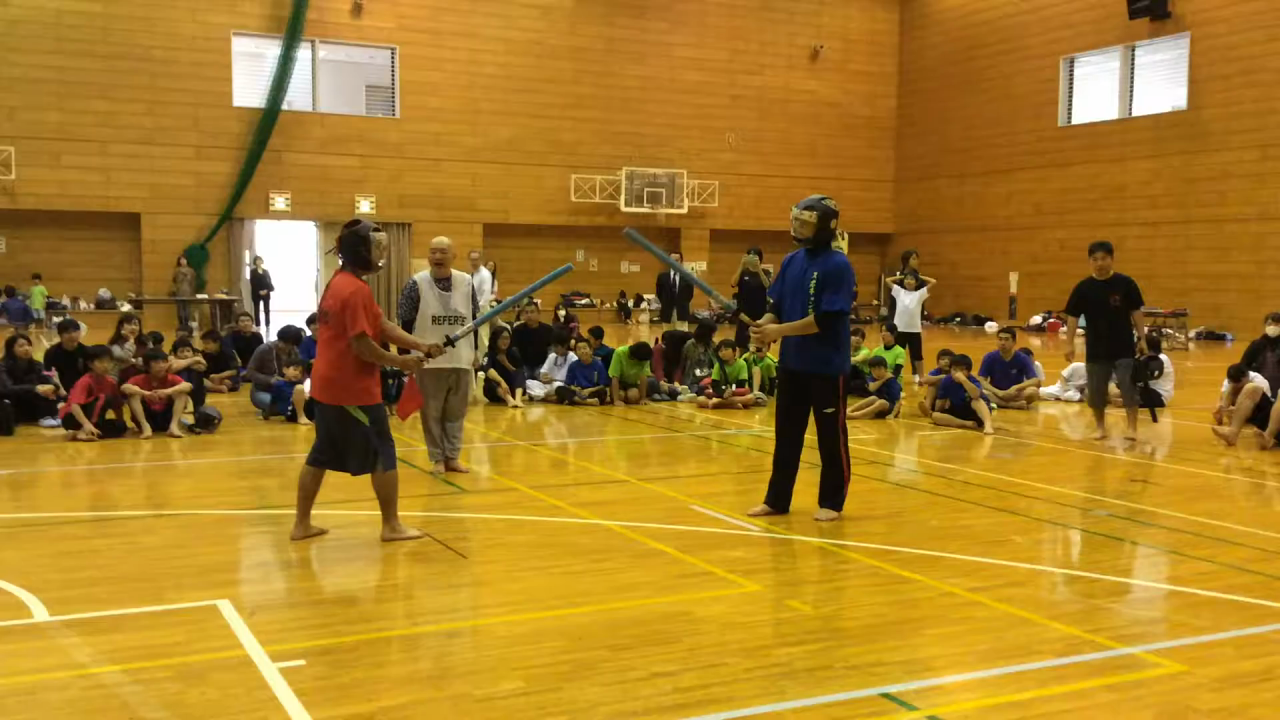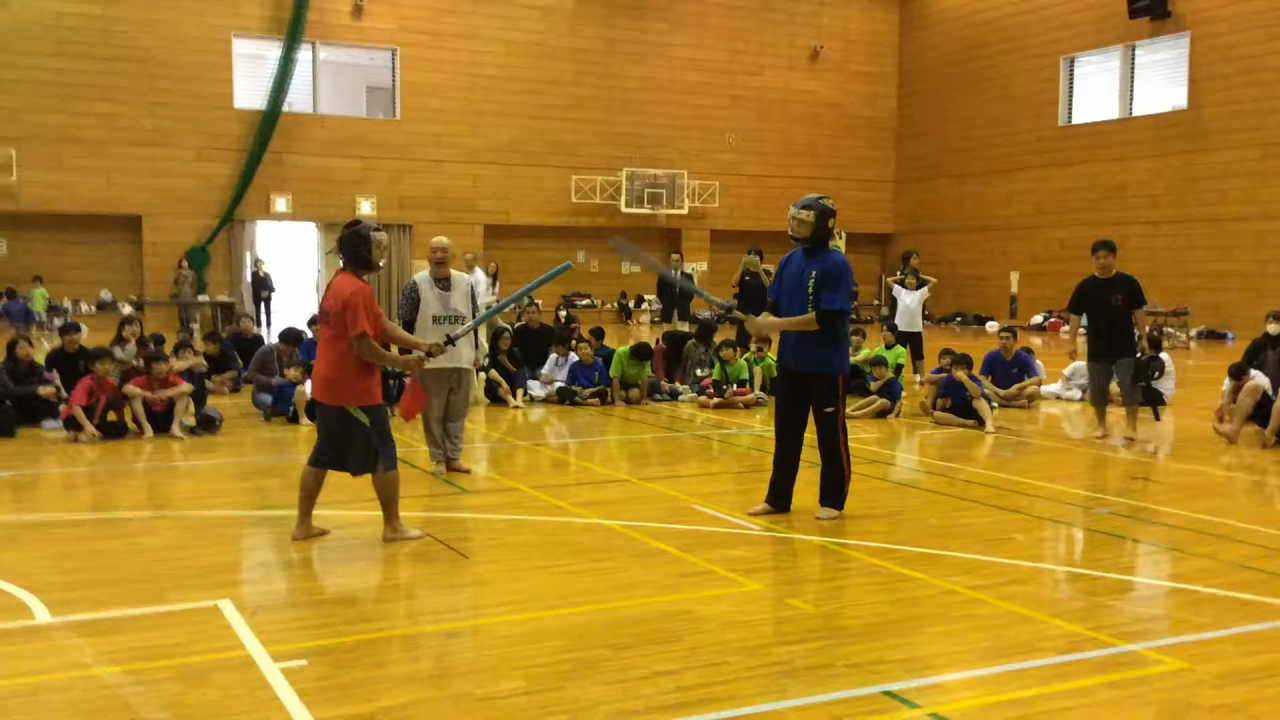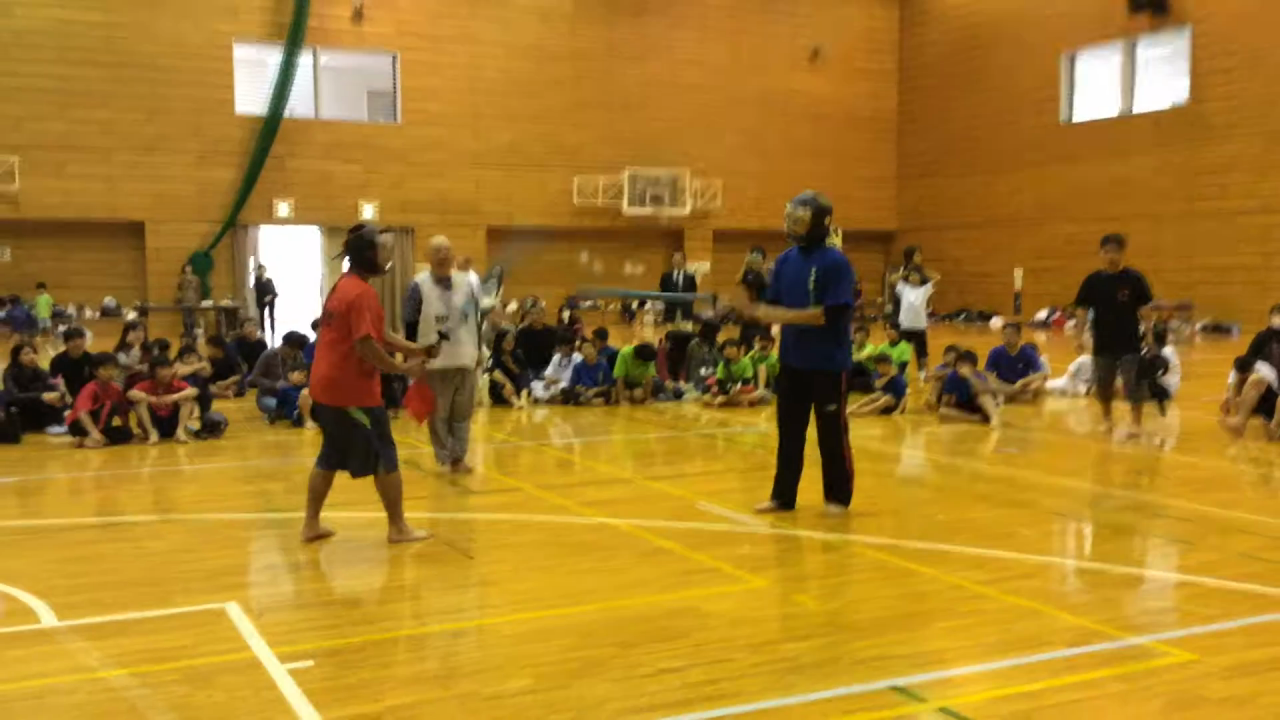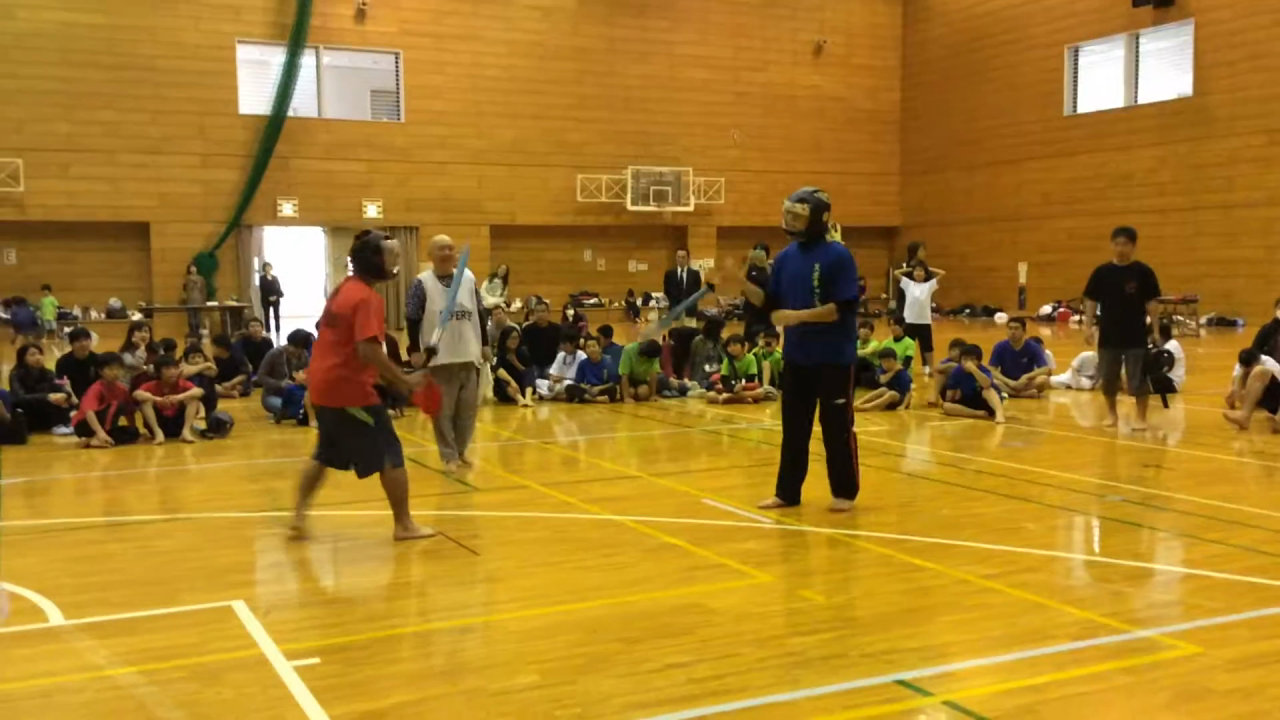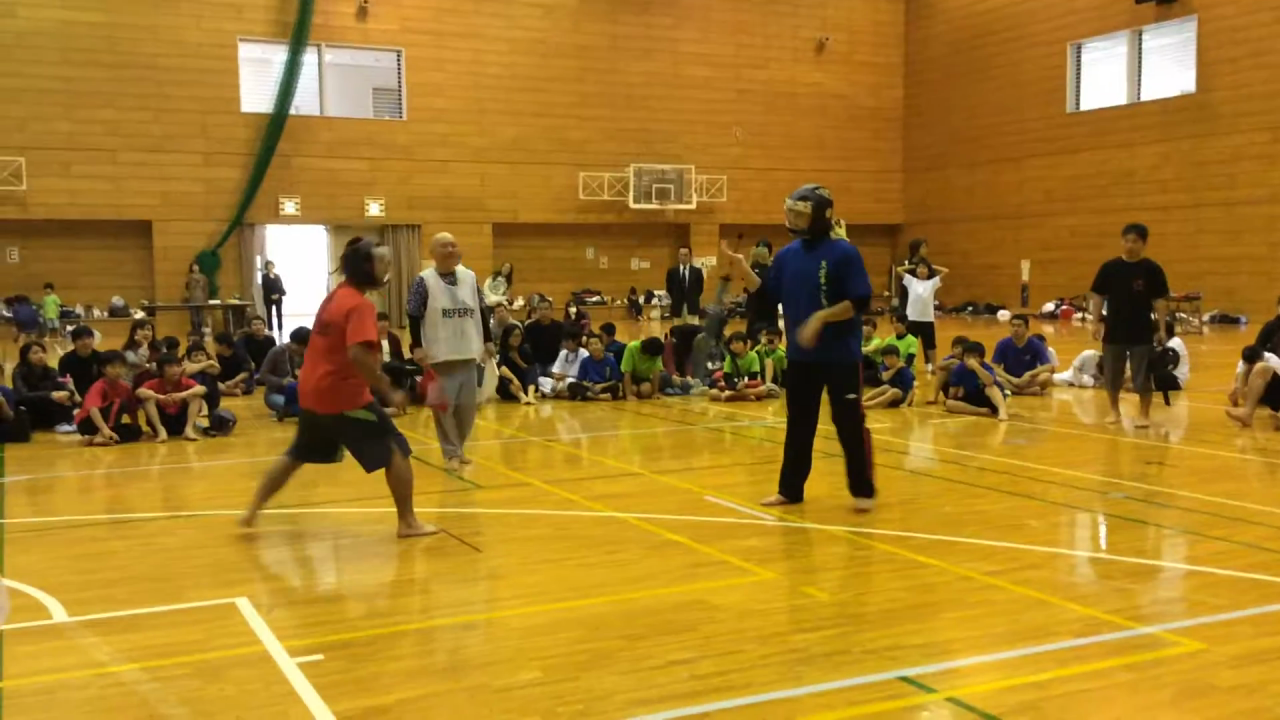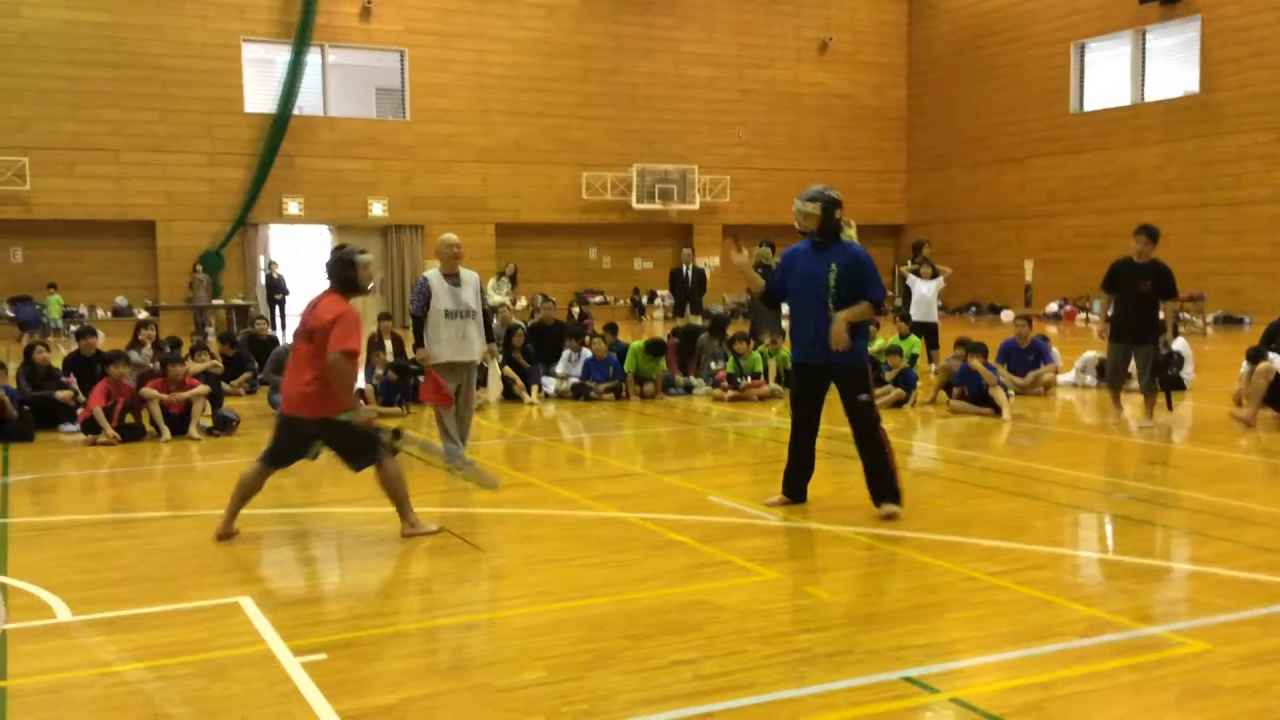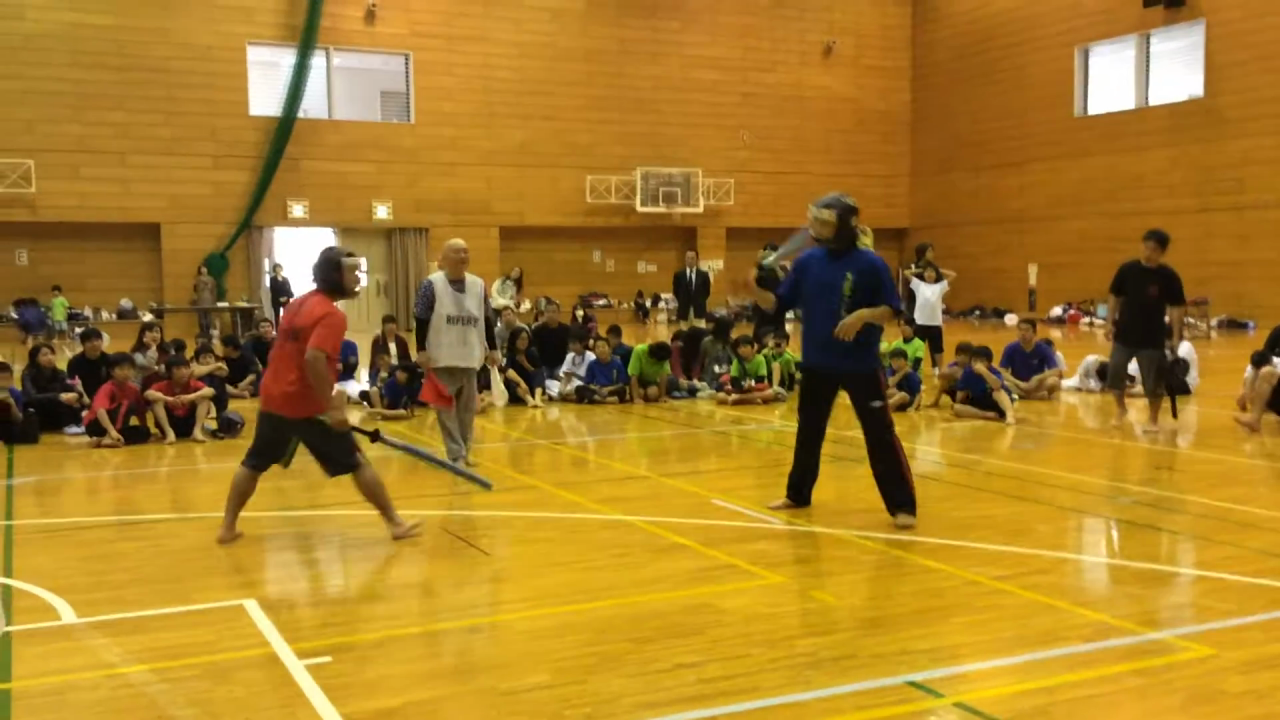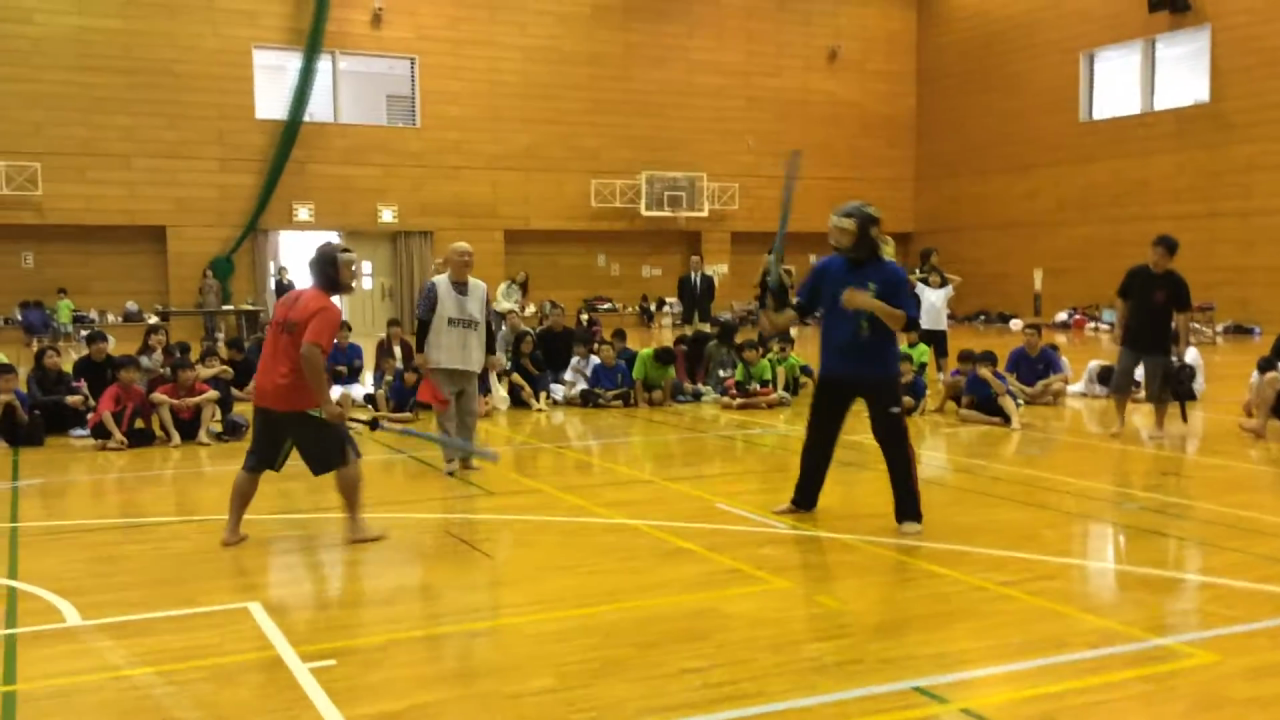
dt=0.1s
person 1, frame 1
left shoulder: (838, 266)
right shoulder: (791, 262)
left elbow: (827, 320)
right elbow: (777, 307)
left wrist: (780, 331)
right wrist: (765, 326)
left hip: (827, 366)
right hip: (792, 363)
left knee: (831, 436)
right knee: (787, 434)
left ankle: (831, 502)
right ankle: (777, 499)
person 1, frame 2
left shoulder: (836, 265)
right shoulder: (788, 261)
left elbow: (828, 318)
right elbow: (775, 307)
left wrist: (778, 326)
right wrist: (763, 321)
left hip: (826, 365)
right hip: (791, 362)
left knee: (830, 435)
right knee: (786, 433)
left ankle: (832, 501)
right ankle: (778, 499)
person 1, frame 3
left shoulder: (835, 262)
right shoulder: (786, 259)
left elbow: (834, 313)
right elbow: (773, 304)
left wrist: (783, 315)
right wrist: (753, 308)
left hip: (828, 361)
right hip: (792, 360)
left knee: (831, 431)
right knee: (789, 430)
left ankle: (837, 496)
right ankle: (782, 496)
person 1, frame 4
left shoulder: (838, 256)
right shoulder: (786, 257)
left elbow: (845, 307)
right elbow: (771, 302)
left wrist: (798, 316)
right wrist: (745, 286)
left hip: (834, 356)
right hip: (797, 356)
left knee: (837, 426)
right knee: (794, 427)
left ankle: (844, 492)
right ankle: (787, 492)
person 1, frame 5
left shoulder: (844, 253)
right shoulder: (787, 255)
left elbow: (860, 302)
right elbow: (770, 296)
left wrist: (821, 319)
right wrist: (742, 268)
left hip: (841, 353)
right hip: (801, 355)
left knee: (850, 422)
right knee: (798, 424)
left ankle: (864, 490)
right ankle: (790, 489)
person 1, frame 6
left shoulder: (854, 256)
right shoulder: (793, 255)
left elbow: (876, 302)
right elbow: (771, 297)
left wrist: (844, 319)
right wrist: (745, 270)
left hip: (848, 356)
right hip: (806, 355)
left knee: (866, 425)
right knee: (802, 425)
left ankle: (887, 496)
right ankle: (793, 489)
person 1, frame 7
left shoulder: (870, 264)
right shoulder: (807, 261)
left elbow: (893, 312)
right elbow: (784, 301)
left wrist: (863, 315)
right wrist: (758, 295)
left hip: (862, 363)
right hip: (817, 362)
left knee: (879, 432)
right knee: (808, 431)
left ankle: (902, 506)
right ankle: (797, 495)
person 1, frame 8
left shoulder: (890, 273)
right shoulder: (826, 268)
left elbow: (905, 321)
right elbow: (803, 307)
left wrist: (872, 304)
right wrist: (777, 321)
left hip: (880, 371)
right hip: (835, 370)
left knee: (895, 440)
right knee: (819, 437)
left ankle: (909, 514)
right ankle: (803, 499)
person 2, frame 1
left shoulder: (338, 283)
right shoulder: (356, 290)
left elbow: (381, 326)
right elbow: (361, 344)
left wrist: (420, 346)
right wrist: (398, 361)
left hip: (327, 385)
right hip: (352, 390)
left knee: (320, 456)
right knee: (382, 455)
left ankle: (302, 523)
right ankle: (391, 525)
person 2, frame 2
left shoulder: (339, 283)
right shoulder: (357, 290)
left elbow: (381, 326)
right elbow: (362, 344)
left wrist: (421, 345)
right wrist: (399, 362)
left hip: (328, 386)
right hip: (353, 390)
left knee: (322, 457)
right knee: (384, 456)
left ankle: (303, 523)
right ankle: (393, 526)
person 2, frame 3
left shoulder: (342, 285)
right shoulder: (363, 294)
left elbow: (378, 335)
right elbow: (365, 347)
left wrist: (410, 349)
right wrist: (401, 367)
left hip: (325, 386)
right hip: (352, 390)
left knee: (330, 458)
right knee: (384, 459)
left ankle: (311, 524)
right ankle: (398, 528)
person 2, frame 4
left shoulder: (344, 289)
right shoulder: (367, 298)
right elbow: (368, 350)
left wrist: (388, 376)
right wrist: (401, 379)
left hip: (323, 387)
right hip: (349, 391)
left knee: (325, 455)
right knee: (389, 455)
left ankle: (299, 515)
right ankle: (403, 525)
person 2, frame 5
left shoulder: (334, 297)
right shoulder: (361, 306)
right elbow: (358, 354)
right wrist: (389, 392)
left hip: (311, 393)
right hip: (343, 397)
left knee: (297, 456)
right knee: (395, 452)
left ankle: (252, 512)
right ankle: (408, 522)
person 2, frame 6
left shoulder: (316, 304)
right shoulder: (346, 314)
right elbow: (337, 362)
right wrist: (355, 408)
left hip: (293, 399)
right hip: (326, 403)
left knee: (269, 462)
right knee: (383, 454)
left ankle: (227, 522)
right ankle: (409, 521)
person 2, frame 7
left shoulder: (298, 304)
right shoulder: (331, 315)
right elbow: (313, 359)
right wrist: (332, 408)
left hip: (273, 399)
right hip: (306, 404)
left knee: (255, 462)
right knee: (356, 462)
left ankle: (228, 527)
right ankle: (394, 522)
person 2, frame 8
left shoulder: (291, 298)
right shoulder: (327, 309)
right elbow: (309, 353)
right wrist: (326, 402)
left hip: (266, 394)
right hip: (298, 399)
left knee: (254, 464)
right knee: (347, 456)
left ankle: (232, 529)
right ankle: (356, 525)
person 3, frame 1
left shoulder: (466, 282)
right shoulder: (416, 284)
left elbow: (474, 319)
right elbow: (406, 322)
left wrist: (475, 351)
left hip: (460, 359)
right hip: (429, 361)
left knee: (456, 411)
right knee: (432, 412)
left ankle: (452, 456)
right ankle: (437, 458)
person 3, frame 2
left shoulder: (466, 282)
right shoulder: (416, 284)
left elbow: (473, 319)
right elbow: (406, 323)
left wrist: (475, 350)
left hip: (461, 359)
right hip: (430, 361)
left knee: (458, 411)
right knee: (433, 412)
left ankle: (453, 457)
right ankle: (438, 458)
person 3, frame 3
left shoulder: (467, 282)
right shoulder: (419, 285)
left elbow: (475, 318)
right elbow: (410, 323)
left wrist: (479, 350)
left hip: (464, 359)
right hip: (434, 361)
left knee: (463, 411)
right knee: (439, 412)
left ankle: (459, 456)
right ankle: (445, 458)
person 3, frame 4
left shoulder: (468, 280)
right shoulder: (422, 283)
left elbow: (478, 315)
left wrist: (485, 345)
right wrist: (415, 352)
left hip: (468, 355)
right hip: (439, 357)
left knee: (468, 407)
right knee: (443, 410)
left ankle: (459, 450)
right ankle: (449, 456)
person 3, frame 5
left shoulder: (470, 277)
right shoulder: (424, 281)
left elbow: (480, 312)
right elbow: (415, 316)
left wrist: (488, 341)
right wrist: (417, 347)
left hip: (468, 352)
right hip: (439, 355)
left knee: (468, 406)
right knee: (444, 408)
left ankle: (457, 449)
right ankle: (452, 455)
person 3, frame 6
left shoulder: (473, 279)
right shoulder: (428, 281)
left elbow: (484, 313)
left wrist: (490, 342)
right wrist: (420, 347)
left hip: (468, 353)
right hip: (441, 355)
left knee: (465, 406)
right knee: (446, 407)
left ankle: (459, 450)
right ankle: (454, 455)
person 3, frame 7
left shoulder: (478, 285)
right shoulder: (432, 285)
left elbow: (487, 320)
right elbow: (421, 320)
left wrist: (492, 349)
right wrist: (421, 350)
left hip: (469, 358)
right hip: (441, 359)
left knee: (467, 409)
right knee: (447, 408)
left ankle: (463, 451)
right ankle: (456, 455)
person 3, frame 8
left shoulder: (481, 289)
right shoulder: (435, 286)
left elbow: (487, 325)
right elbow: (423, 322)
left wrist: (491, 354)
right wrist: (420, 352)
left hip: (469, 362)
right hip: (441, 361)
left knee: (469, 412)
right knee: (445, 410)
left ankle: (466, 456)
right ankle: (451, 457)
person 4, frame 1
left shoulder: (1126, 283)
right shoulder: (1083, 288)
left elbow: (1136, 311)
right elbow: (1073, 317)
left wrist: (1141, 338)
right wrist: (1070, 344)
left hip: (1124, 348)
right hip: (1096, 349)
left knee: (1129, 387)
right knee: (1096, 391)
left ankle: (1132, 428)
right ankle: (1100, 426)
person 4, frame 2
left shoulder: (1128, 282)
right shoulder: (1085, 286)
left elbow: (1138, 311)
right elbow: (1075, 315)
left wrist: (1142, 337)
right wrist: (1072, 342)
left hip: (1125, 347)
right hip: (1097, 348)
left knee: (1129, 387)
right knee: (1097, 389)
left ankle: (1131, 427)
right ankle: (1102, 425)
person 4, frame 3
left shoulder: (1134, 278)
right shoulder: (1092, 280)
left elbow: (1143, 307)
right elbow: (1082, 309)
right wrist: (1079, 335)
left hip: (1130, 342)
right hip: (1103, 342)
left knee: (1133, 383)
right knee: (1103, 383)
left ankle: (1136, 423)
right ankle: (1107, 419)
person 4, frame 4
left shoulder: (1143, 272)
right shoulder: (1101, 272)
left elbow: (1151, 302)
right elbow: (1091, 300)
right wrist: (1089, 326)
left hip: (1136, 336)
right hip: (1108, 335)
left knee: (1138, 378)
right knee: (1108, 377)
left ankle: (1141, 417)
right ankle: (1112, 413)
person 4, frame 5
left shoulder: (1152, 269)
right shoulder: (1109, 268)
left elbow: (1160, 300)
right elbow: (1098, 296)
left wrist: (1161, 328)
right wrist: (1097, 321)
left hip: (1142, 333)
right hip: (1114, 332)
left knee: (1142, 375)
right knee: (1111, 374)
left ankle: (1144, 415)
right ankle: (1115, 410)
person 4, frame 6
left shoulder: (1161, 271)
right shoulder: (1119, 266)
left elbow: (1168, 302)
right elbow: (1108, 294)
right wrist: (1105, 320)
left hip: (1147, 334)
right hip: (1119, 331)
left knee: (1148, 376)
right knee: (1113, 372)
left ankle: (1148, 415)
right ankle: (1116, 406)
person 4, frame 7
left shoulder: (1169, 277)
right shoulder: (1127, 270)
left elbow: (1176, 308)
right elbow: (1115, 297)
left wrist: (1176, 337)
right wrist: (1110, 322)
left hip: (1152, 338)
right hip: (1124, 334)
left knee: (1153, 380)
right knee: (1115, 373)
left ankle: (1153, 420)
right ankle: (1120, 408)
person 4, frame 8
left shoulder: (1177, 282)
right shoulder: (1135, 274)
left elbow: (1182, 314)
right elbow: (1122, 300)
left wrist: (1182, 343)
right wrist: (1119, 326)
left hip: (1159, 343)
right hip: (1131, 339)
left knee: (1159, 386)
right knee: (1120, 378)
left ankle: (1159, 425)
right ankle: (1120, 419)
